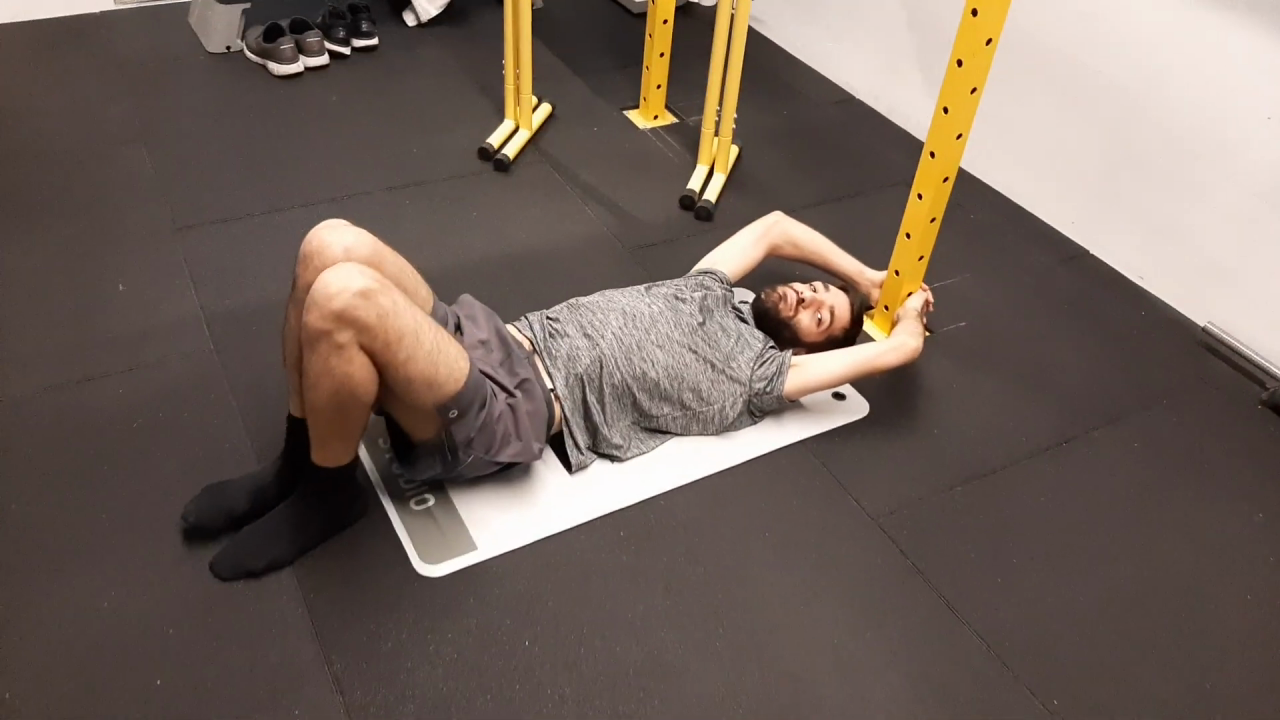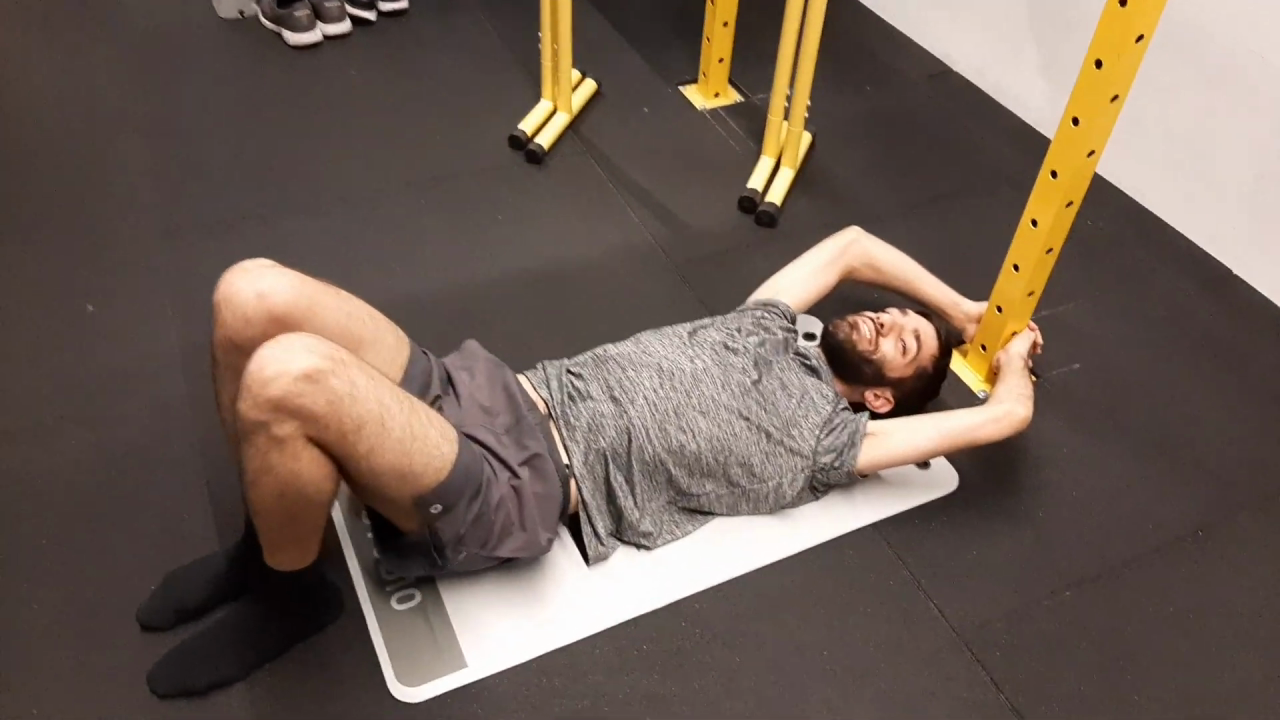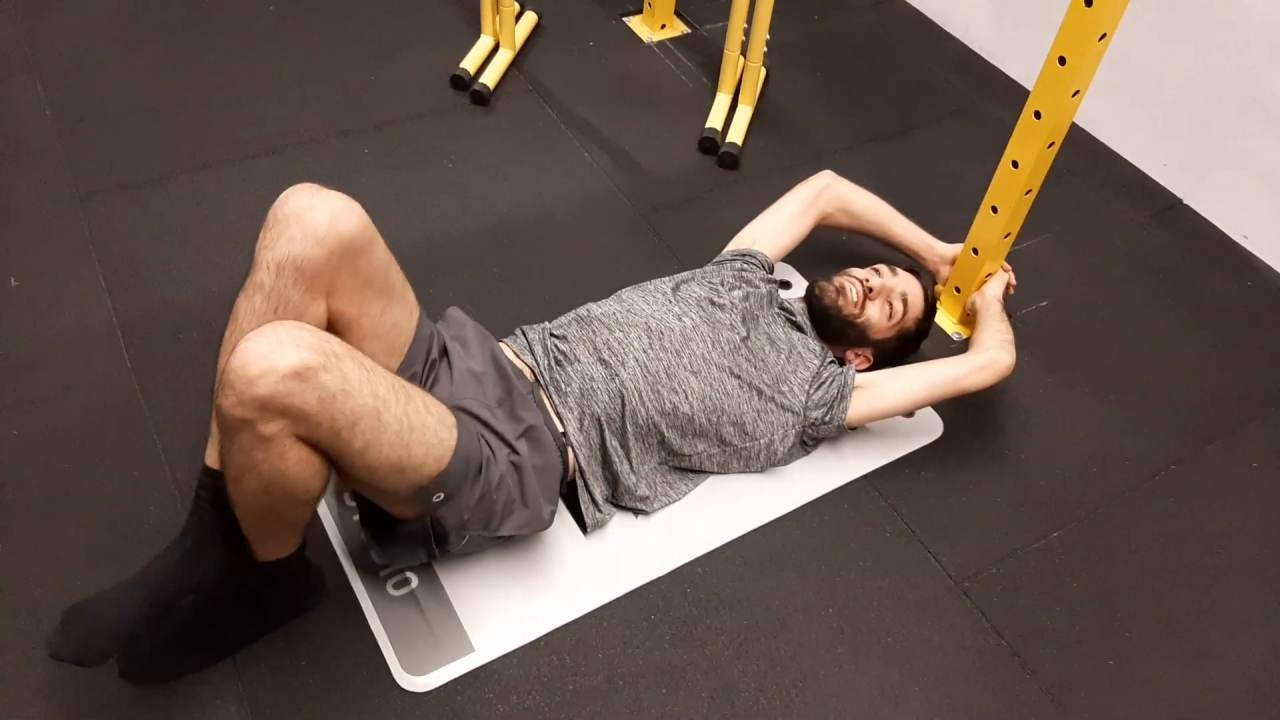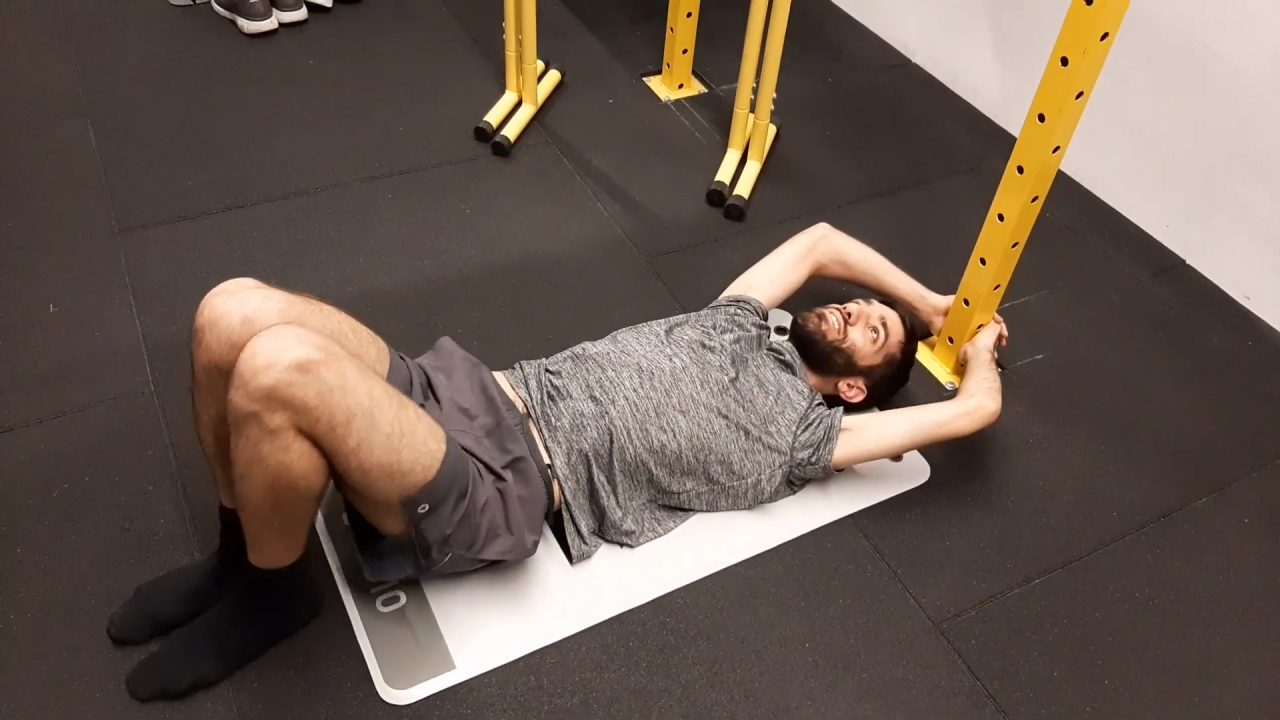
dt=1s
person 1, frame 1
left shoulder: (759, 376)
right shoulder: (711, 295)
left elbow: (898, 348)
right elbow: (774, 227)
right wrist: (870, 278)
left hip: (503, 414)
right hip: (497, 341)
left knee: (343, 298)
right knee: (334, 246)
left ankle: (327, 491)
right ankle: (297, 461)
person 1, frame 2
left shoulder: (831, 438)
right shoulder: (768, 332)
left elbow: (1004, 415)
right elbow: (852, 244)
right wrist: (967, 308)
left hip: (514, 490)
right hip: (501, 396)
left knee: (288, 378)
right knee: (252, 296)
left ankle: (288, 594)
right ankle: (263, 545)
person 1, frame 3
left shoulder: (819, 392)
right shoulder: (745, 284)
left elbow: (987, 361)
right elbow: (826, 186)
right wrist: (937, 247)
left hip: (513, 463)
right hip: (483, 364)
left knee: (274, 371)
right knee: (316, 221)
left ankle: (271, 580)
right ankle: (211, 542)
person 1, frame 4
left shoulder: (805, 434)
right shoulder: (738, 329)
left elbow: (973, 409)
right elbow: (821, 238)
right wrist: (934, 299)
left hip: (497, 493)
right hip: (475, 395)
left knee: (280, 367)
right knee: (235, 316)
left ankle: (266, 593)
right ankle: (239, 547)
